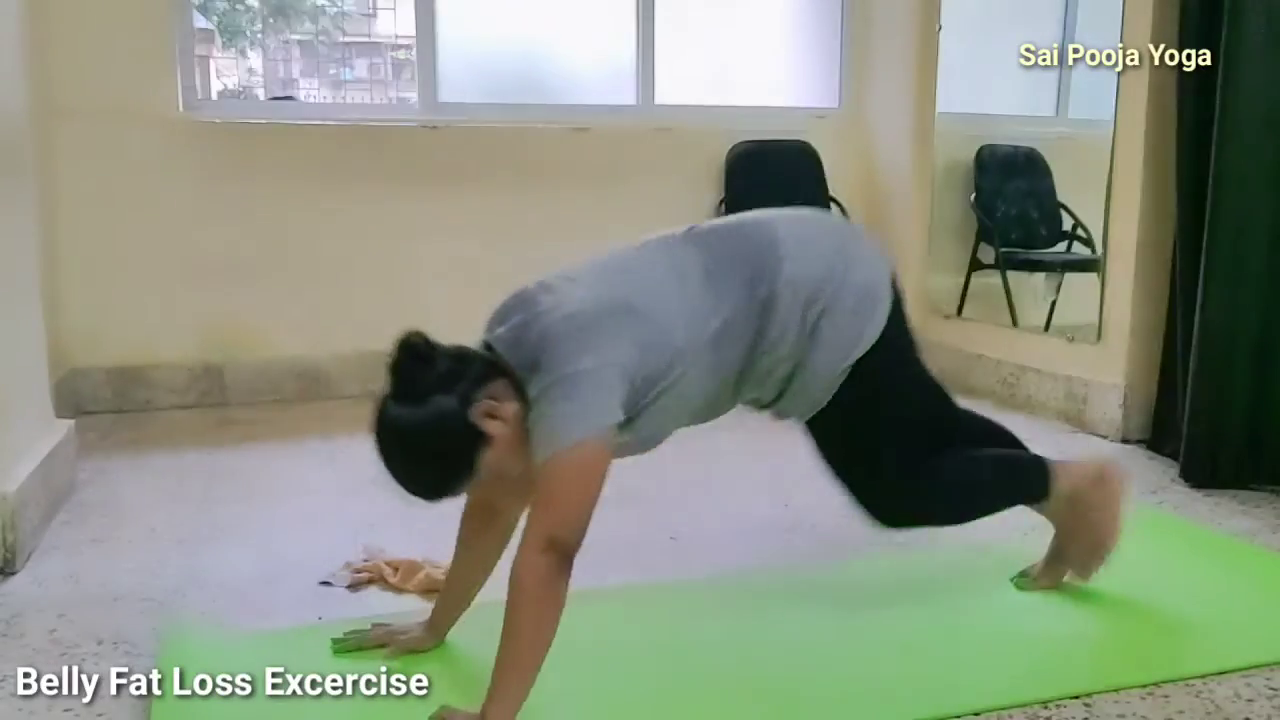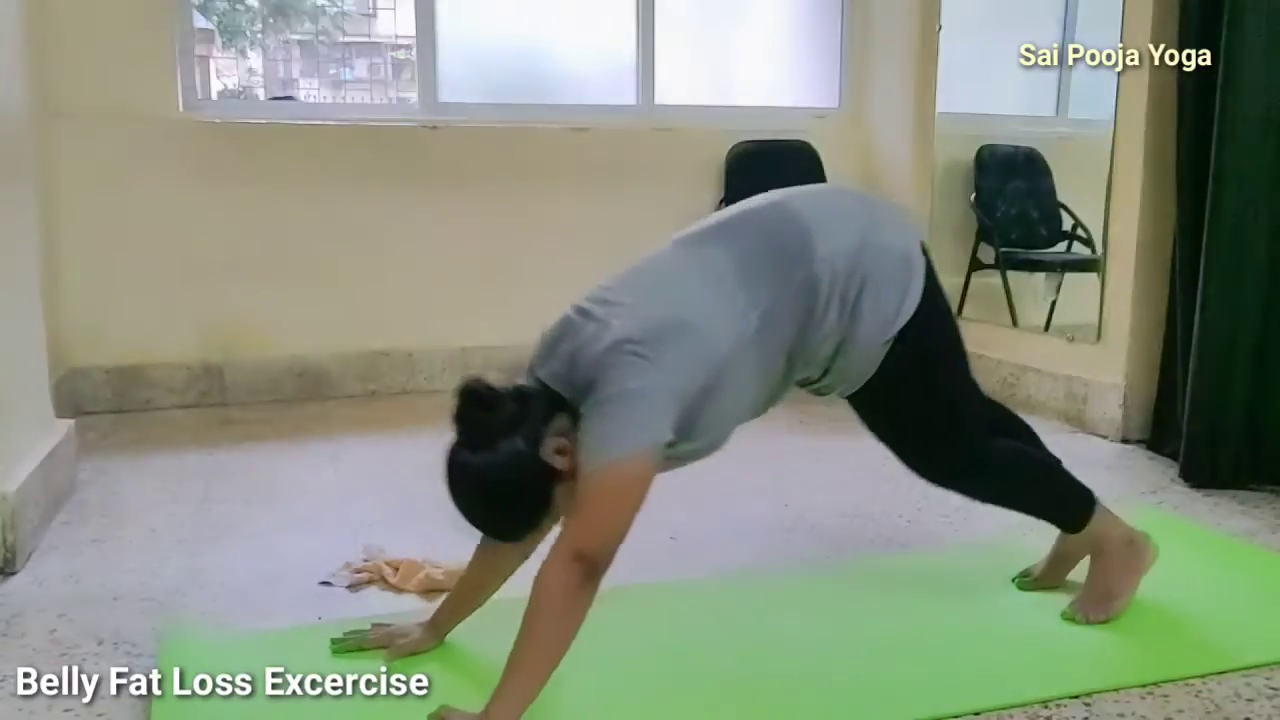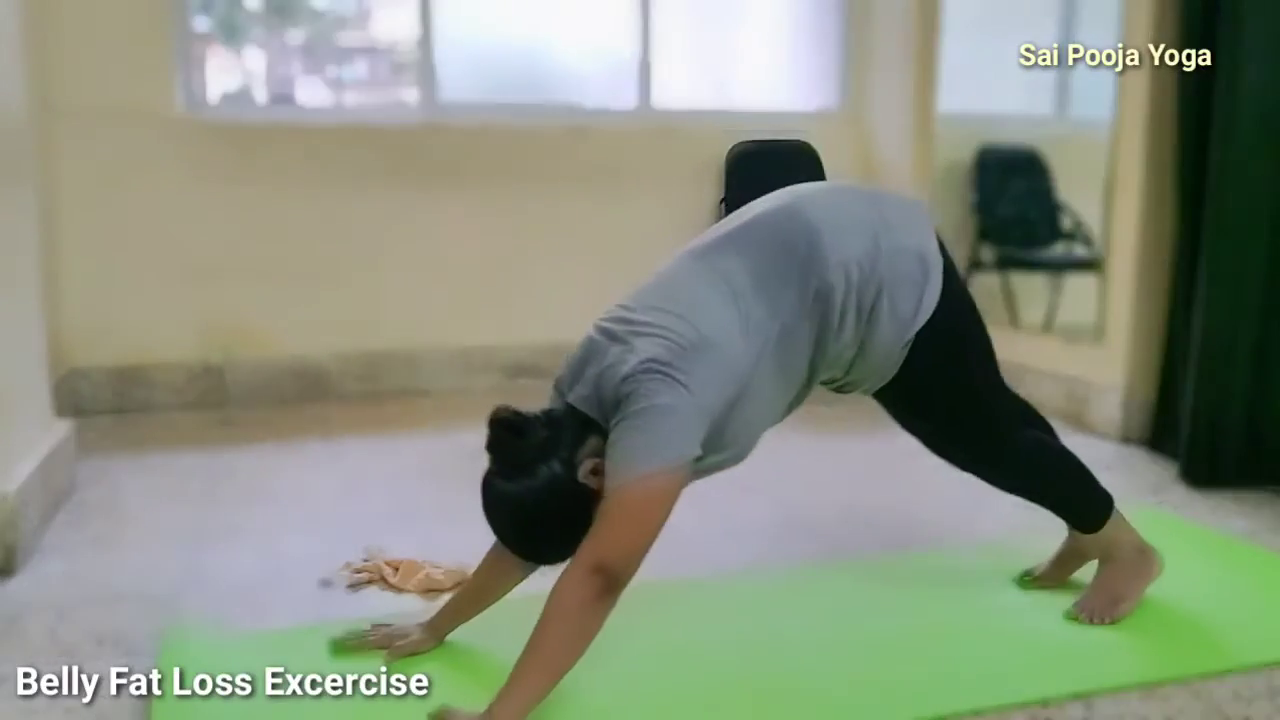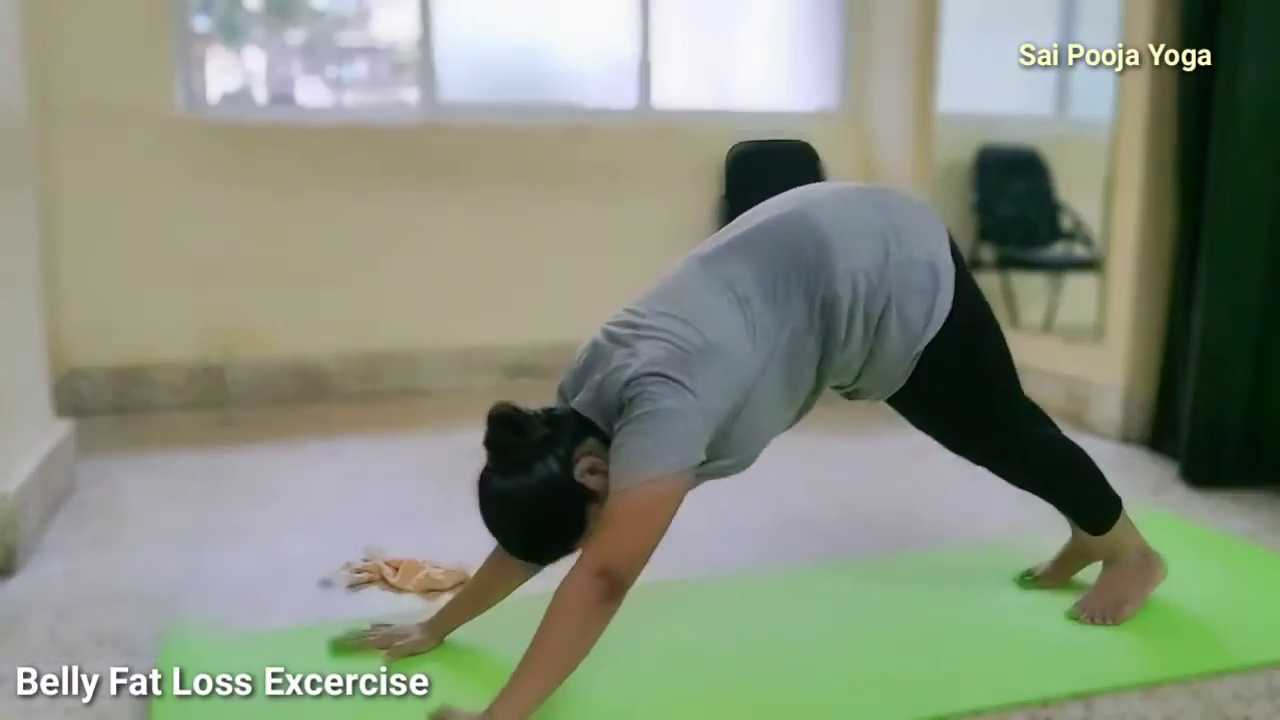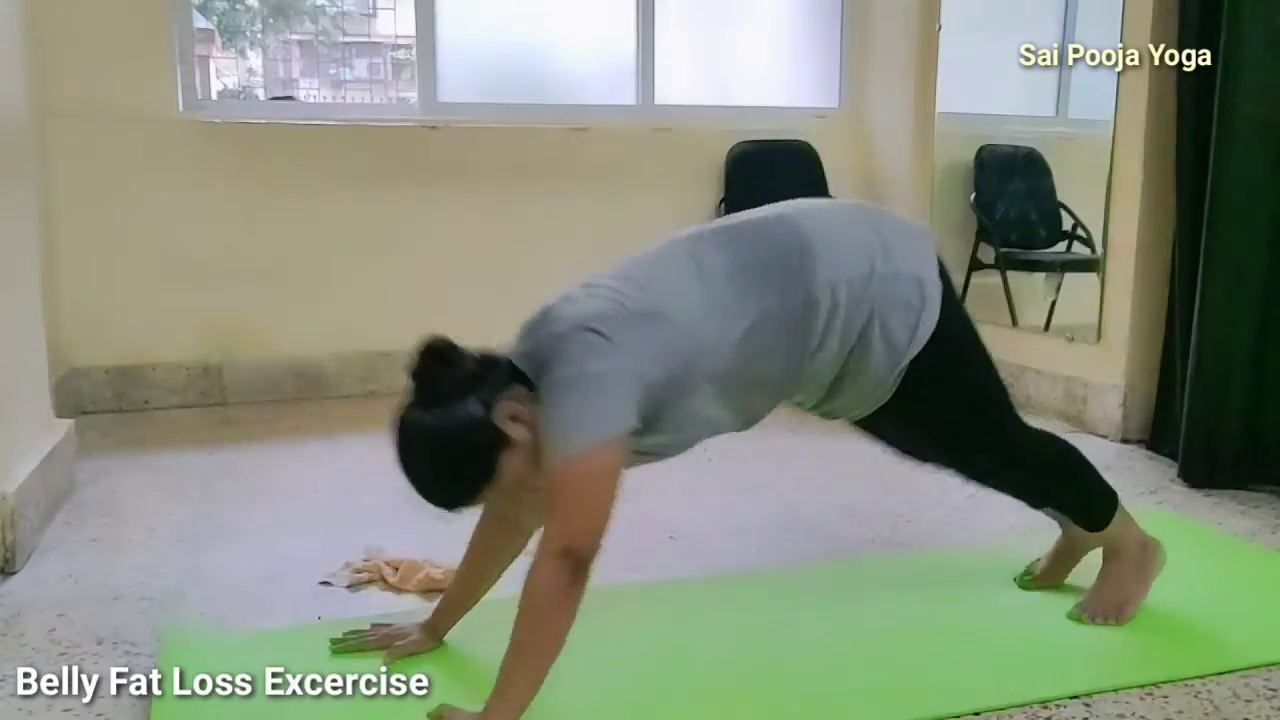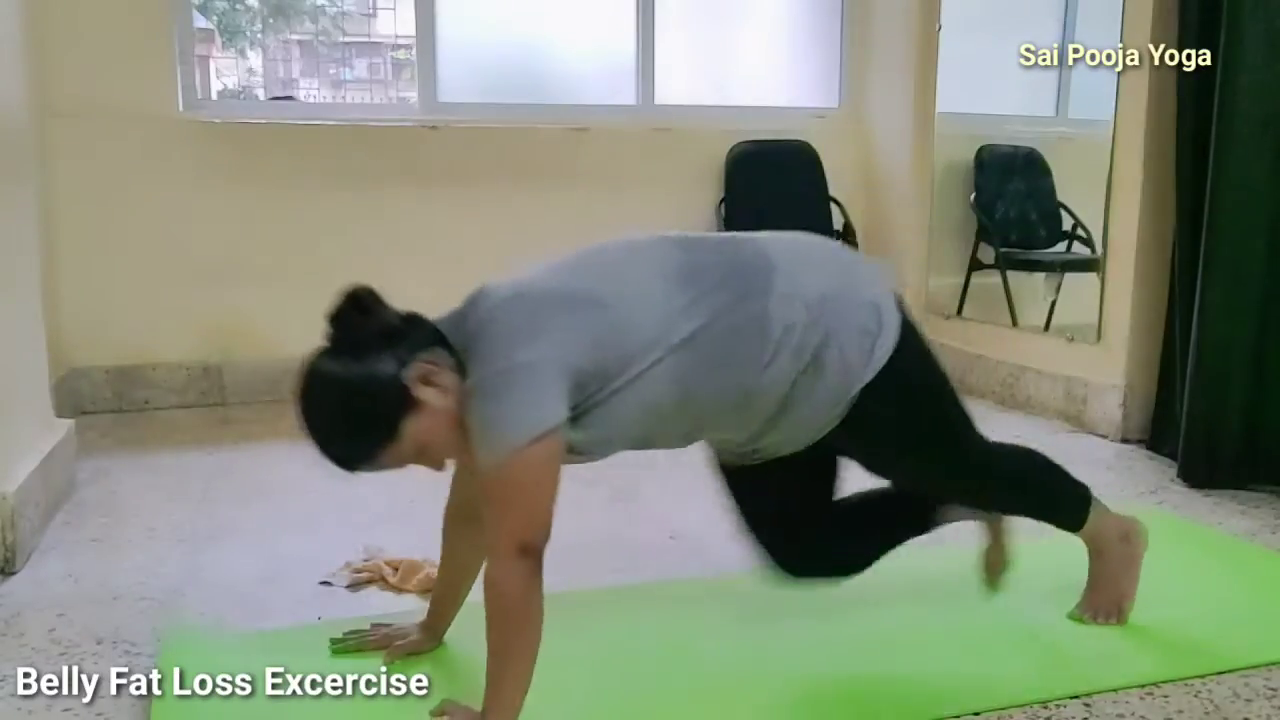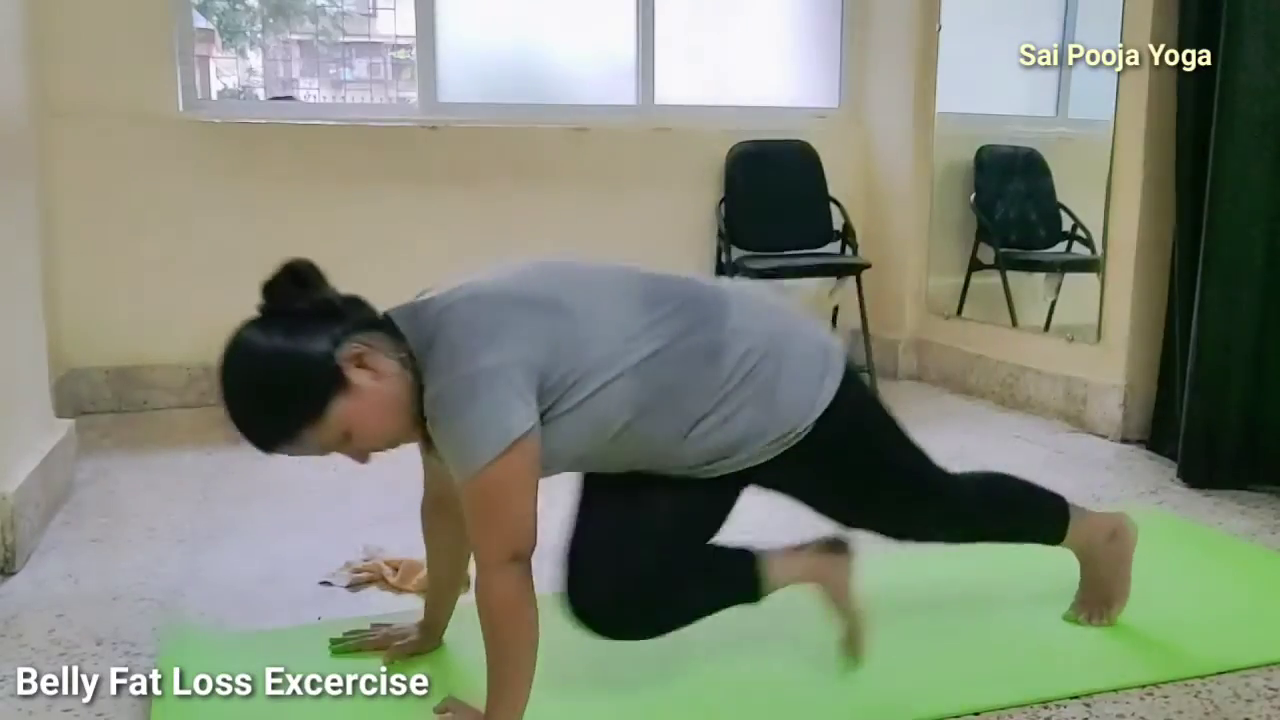
dt=0.2s
person 1, frame 1
left shoulder: (569, 379)
right shoulder: (499, 363)
left elbow: (549, 549)
right elbow: (494, 507)
right wrist: (433, 627)
left hip: (822, 297)
right hip: (791, 283)
left knee: (897, 494)
right knee: (928, 425)
left ankle: (1079, 486)
right ankle: (1072, 523)
person 1, frame 2
left shoulder: (625, 395)
right shoulder: (549, 393)
left elbow: (578, 563)
right elbow: (520, 522)
right wrist: (434, 627)
left hip: (862, 275)
right hip: (807, 257)
left knee: (952, 448)
right knee: (957, 420)
left ankle: (1116, 540)
right ankle: (1075, 532)
person 1, frame 3
left shoulder: (657, 406)
right shoulder: (577, 412)
left elbow: (598, 577)
right elbow: (538, 528)
right wrist: (434, 627)
left hip: (880, 268)
right hip: (817, 250)
left knee: (981, 430)
right knee: (975, 421)
left ankle: (1127, 549)
right ankle: (1085, 534)
person 1, frame 4
left shoulder: (660, 410)
right shoulder: (580, 414)
left elbow: (602, 581)
right elbow: (536, 528)
right wrist: (434, 627)
left hip: (893, 272)
right hip: (824, 249)
left knee: (999, 428)
right knee: (981, 426)
left ankle: (1131, 554)
right ankle: (1088, 534)
person 1, frame 5
left shoulder: (586, 378)
right shoulder: (523, 376)
left elbow: (564, 560)
right elbow: (512, 513)
right wrist: (433, 626)
left hip: (873, 294)
right hip: (815, 265)
left knee: (991, 440)
right knee: (945, 446)
left ankle: (1131, 546)
right ankle: (1077, 521)
person 1, frame 6
left shoulder: (508, 367)
right shoulder: (460, 354)
left elbow: (516, 553)
right elbow: (472, 508)
right wrist: (429, 627)
left hip: (827, 330)
right hip: (762, 378)
left knee: (956, 462)
right knee: (806, 552)
left ankle: (1111, 536)
right ankle: (957, 510)
person 1, frame 7
left shoulder: (470, 367)
right shoulder: (416, 355)
left elbow: (503, 562)
right elbow: (445, 508)
right wrist: (429, 630)
left hip: (771, 381)
right hip: (676, 430)
left knee: (923, 502)
right knee: (610, 599)
left ankle: (1096, 532)
right ankle: (806, 569)
